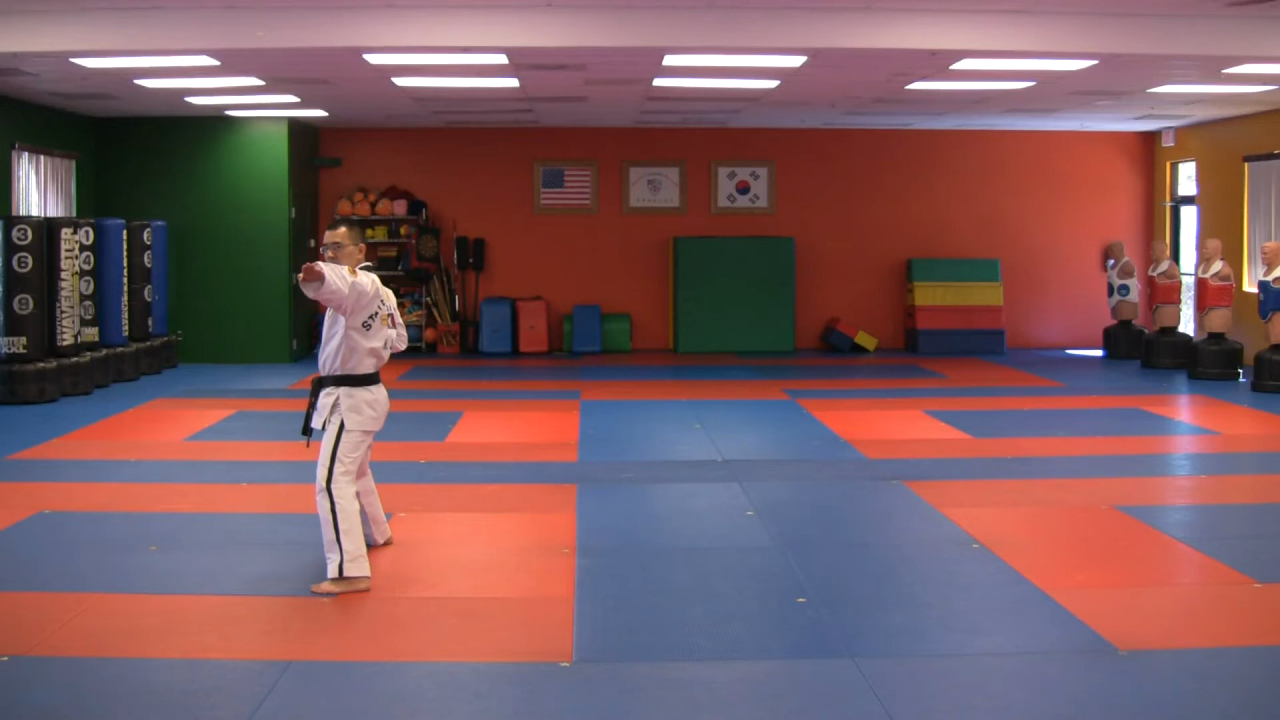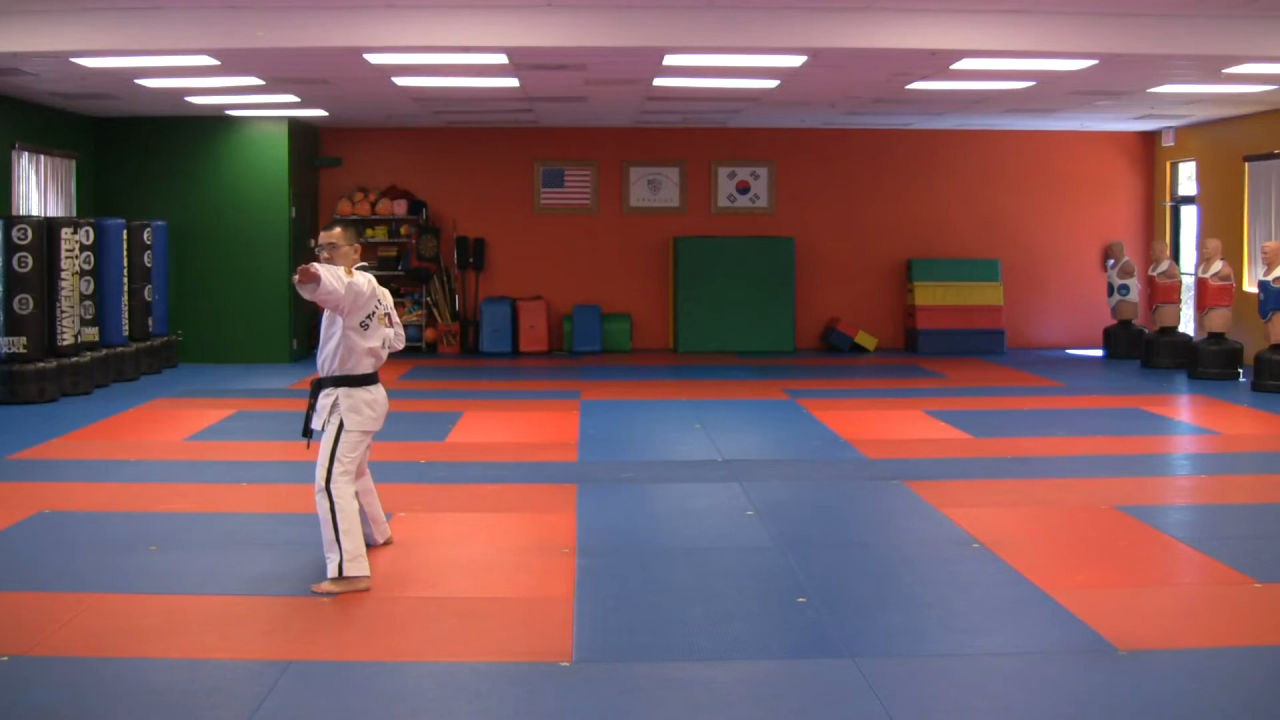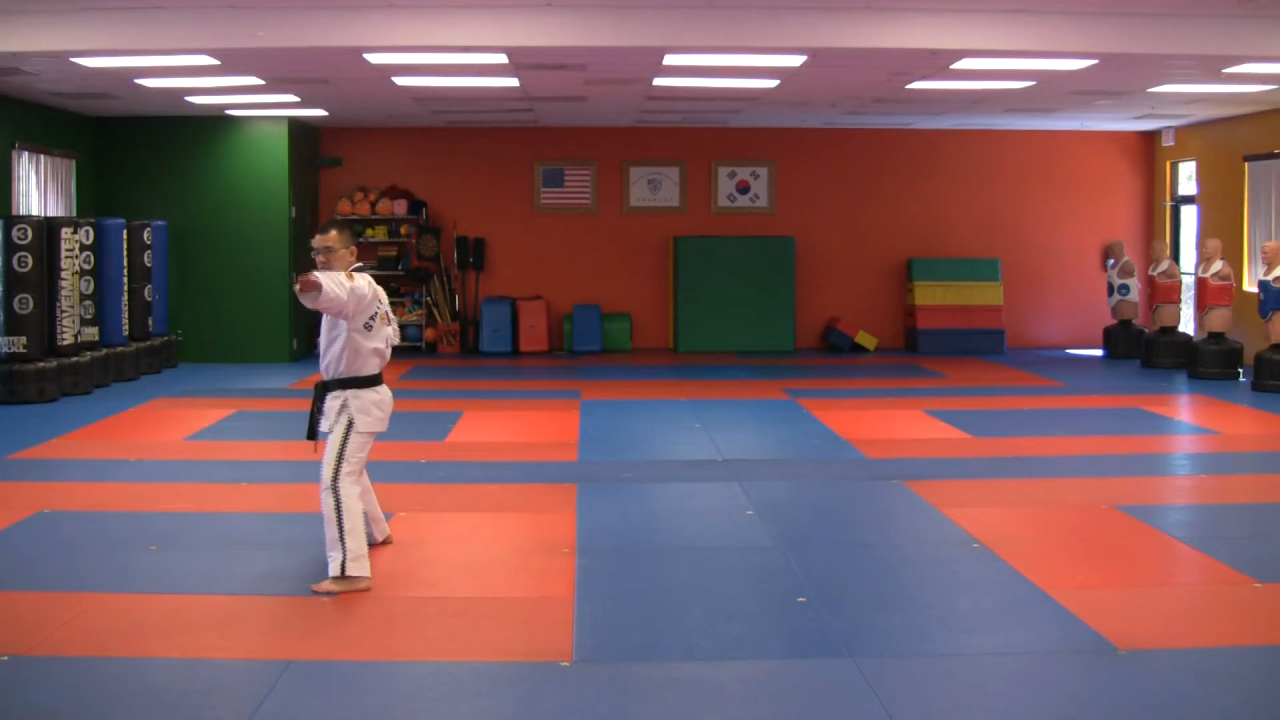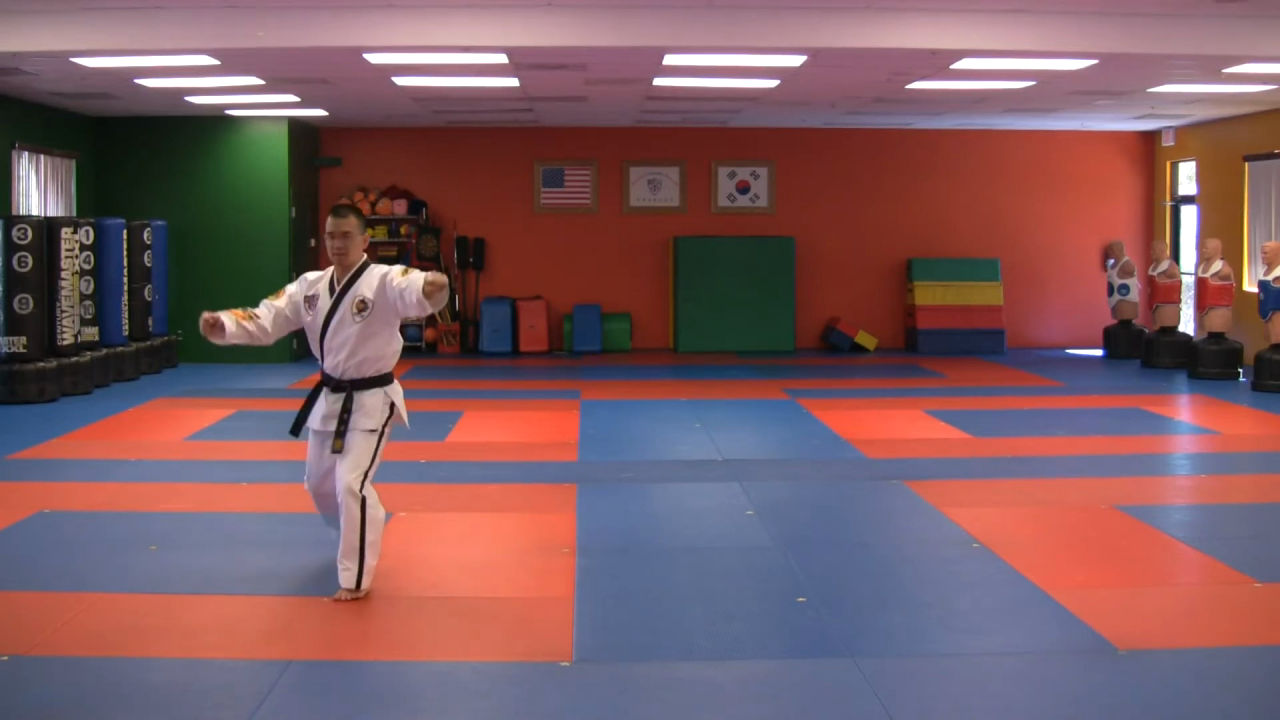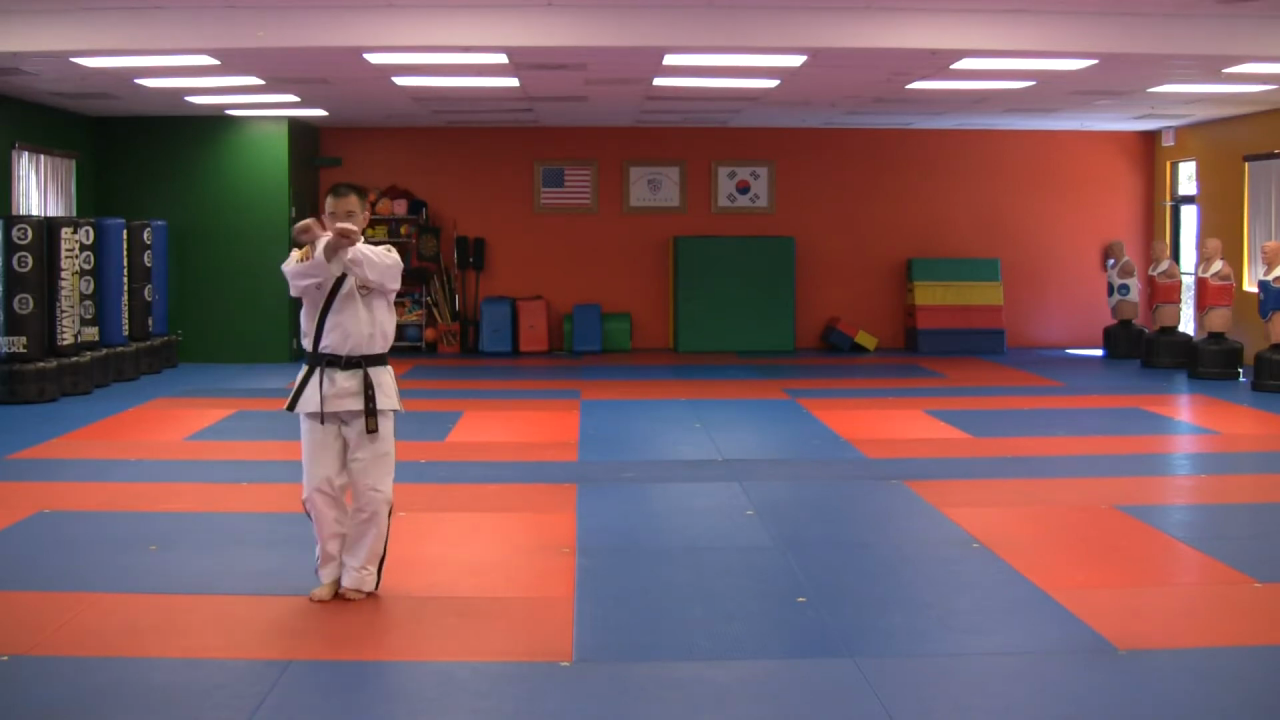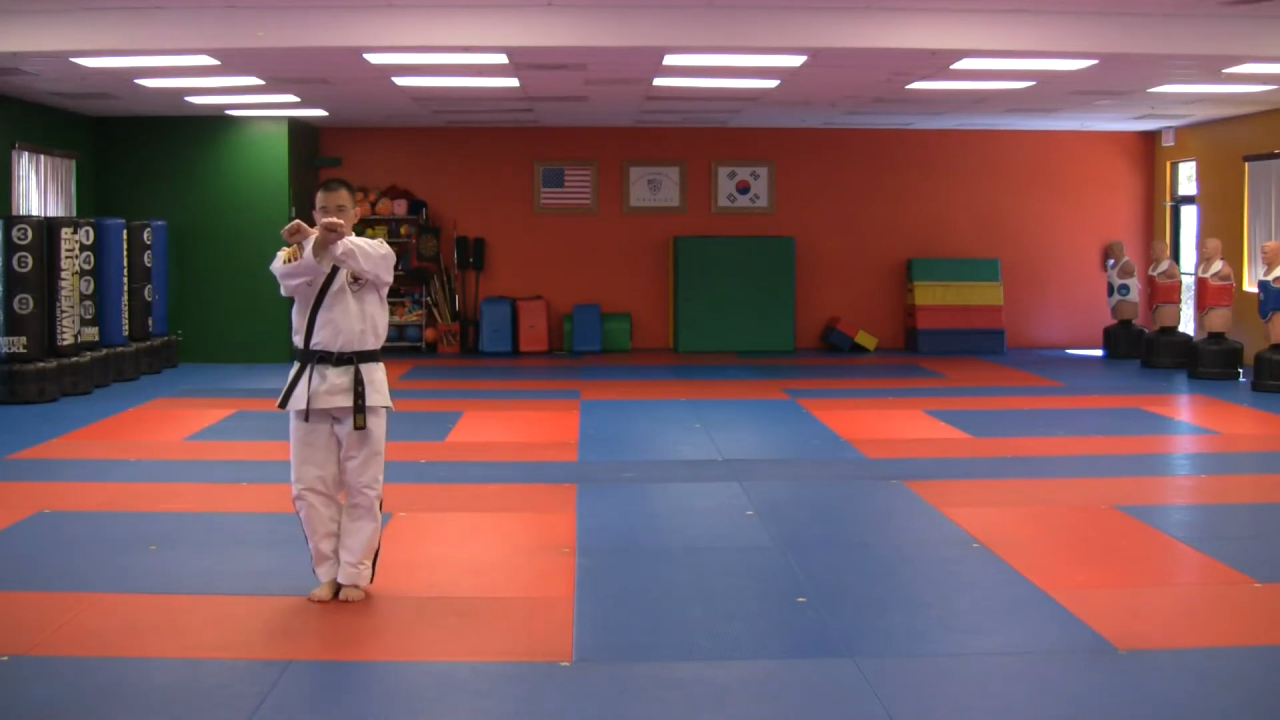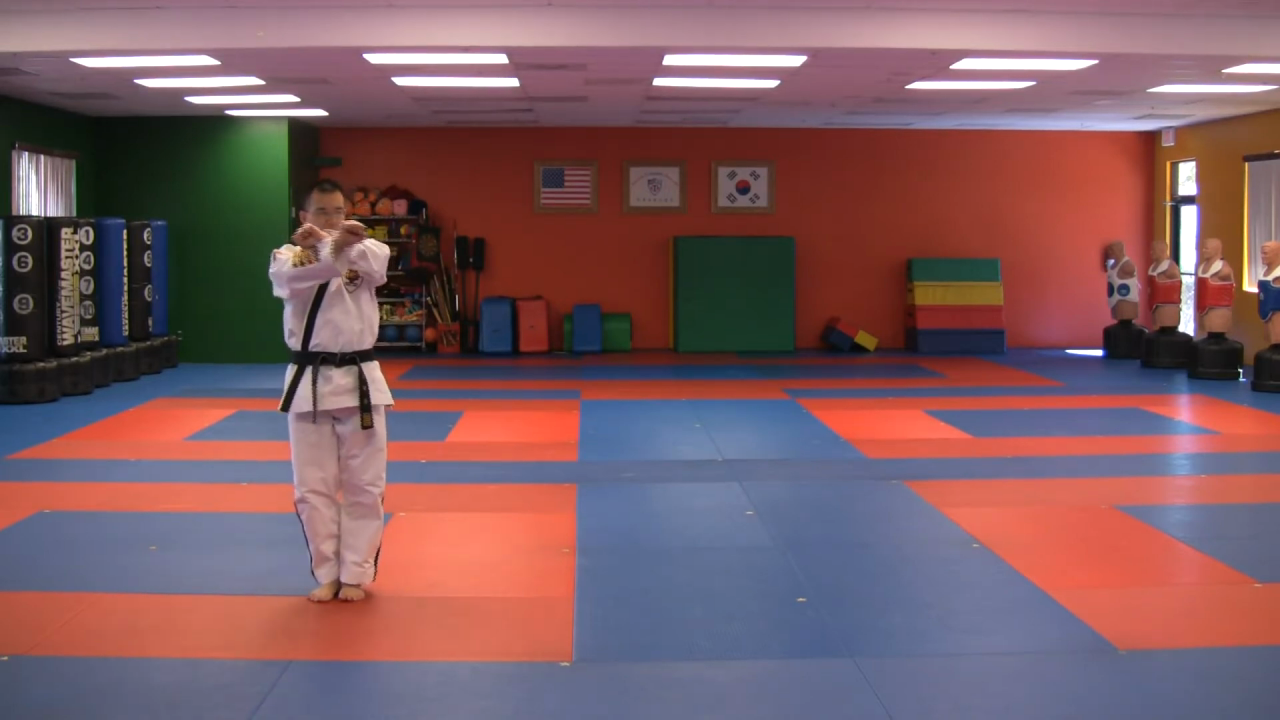
dt=0.7s
person 1, frame 1
left shoulder: (360, 284)
right shoulder: (379, 290)
left elbow: (339, 283)
right elbow: (398, 339)
left wrist: (317, 277)
right wrist: (366, 340)
left hip: (350, 398)
right hip: (364, 393)
left knee: (333, 480)
right knee: (354, 471)
left ankle: (350, 572)
right ankle: (376, 533)
person 1, frame 2
left shoulder: (358, 284)
right shoulder: (375, 291)
left elbow: (336, 284)
right elbow: (395, 338)
left wrist: (314, 278)
right wrist: (362, 339)
left hip: (349, 398)
right hip: (361, 393)
left knee: (332, 480)
right knee: (353, 470)
left ankle: (350, 572)
right ankle: (376, 533)
person 1, frame 3
left shoulder: (356, 284)
right shoulder: (367, 288)
left elbow: (336, 293)
right elbow: (389, 333)
left wrist: (315, 285)
right wrist: (339, 343)
left hip: (356, 400)
right hip: (347, 397)
left knee: (337, 478)
right knee: (348, 471)
left ankle: (350, 572)
right ankle: (376, 531)
person 1, frame 4
left shoulder: (384, 280)
right shoulder: (310, 285)
left elbow: (415, 292)
right elbow: (268, 319)
left wrist: (433, 289)
right wrist: (223, 326)
left hip: (372, 400)
right hip: (330, 398)
left knee: (352, 486)
right knee: (321, 485)
left ankle: (355, 579)
right ankle: (362, 534)
person 1, frame 5
left shoulder: (383, 259)
right shoulder: (311, 256)
left elbow: (370, 266)
right elbow: (299, 274)
left wrist: (328, 241)
right wrist: (328, 246)
left hip: (369, 386)
right hip: (319, 385)
left knee: (372, 490)
right knee: (319, 487)
left ankle: (360, 576)
right ankle: (331, 573)
person 1, frame 6
left shoulder: (376, 254)
right shoulder: (300, 255)
left elbow: (365, 260)
right elbow: (287, 272)
left wrist: (327, 240)
right wrist: (316, 244)
left hip: (361, 381)
right hip: (312, 381)
left knee: (363, 485)
right knee: (311, 485)
left ankle: (354, 574)
right ankle: (328, 573)
person 1, frame 7
left shoulder: (357, 251)
right shoulder: (286, 256)
left elbow: (375, 261)
right elbow: (297, 274)
left wrist: (339, 242)
right wrist: (335, 246)
left hip: (359, 380)
right hip: (310, 384)
left knee: (365, 484)
right knee: (313, 486)
left ankle: (355, 574)
right ankle: (328, 574)
